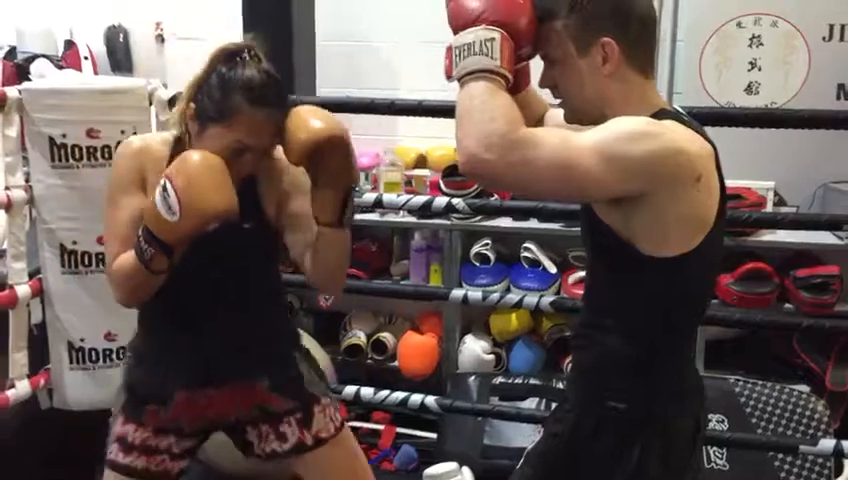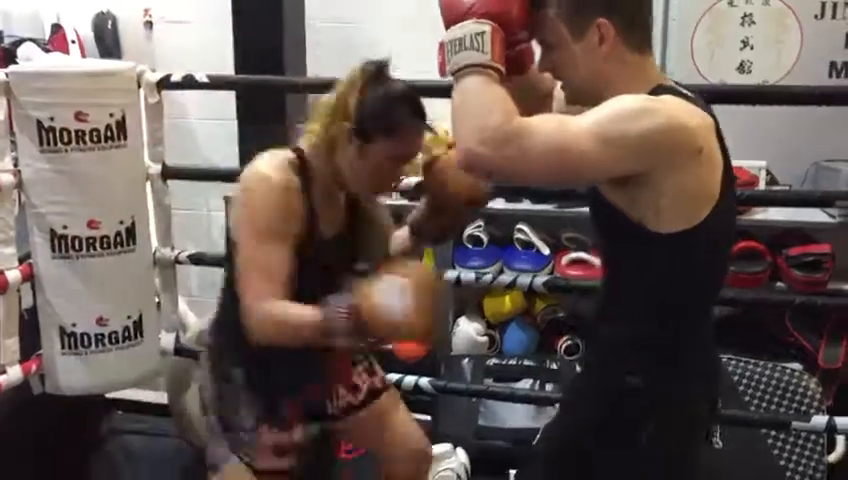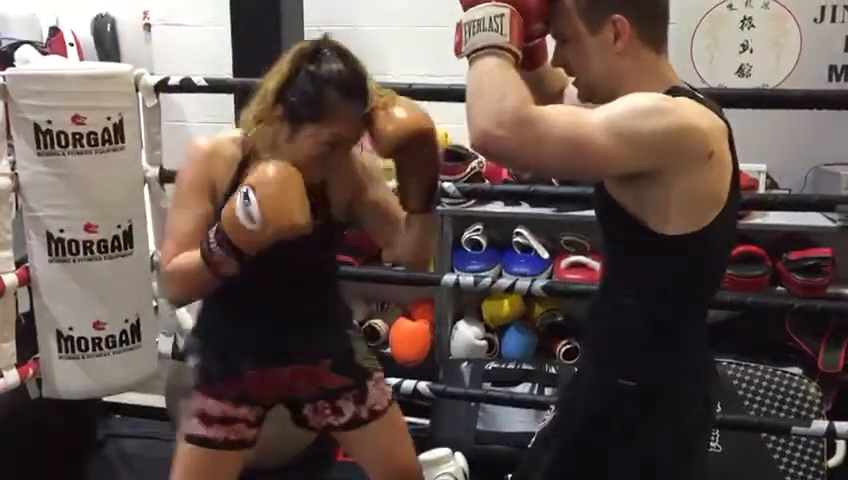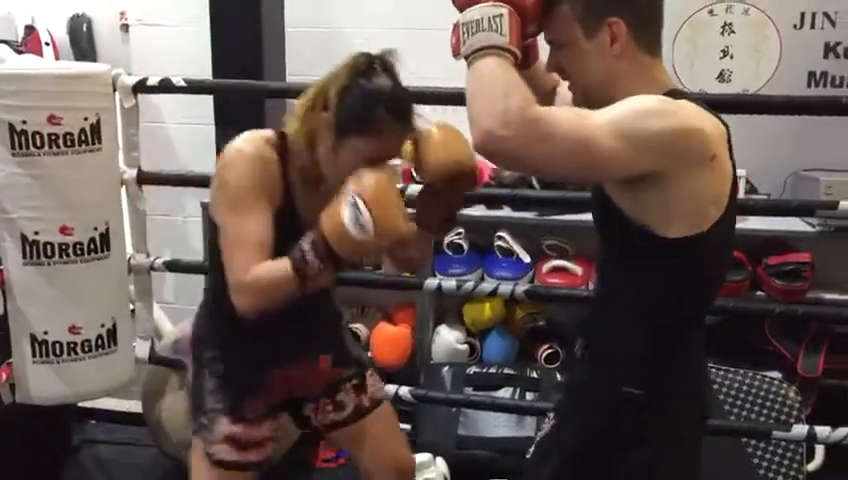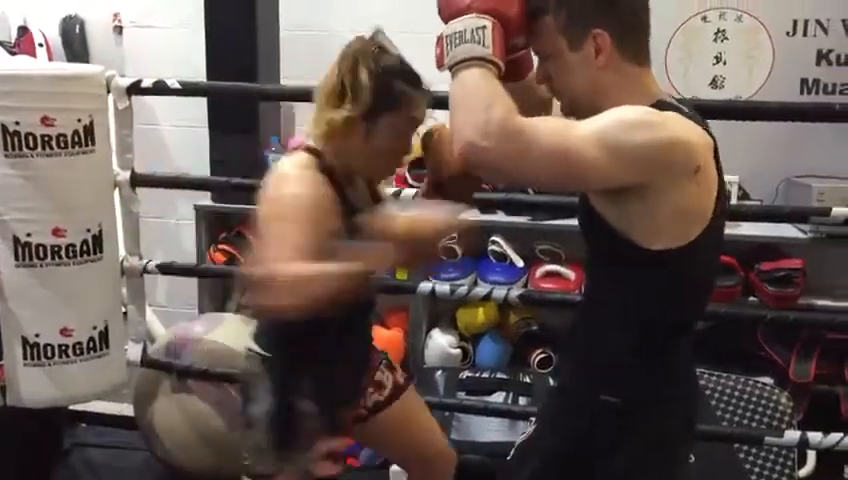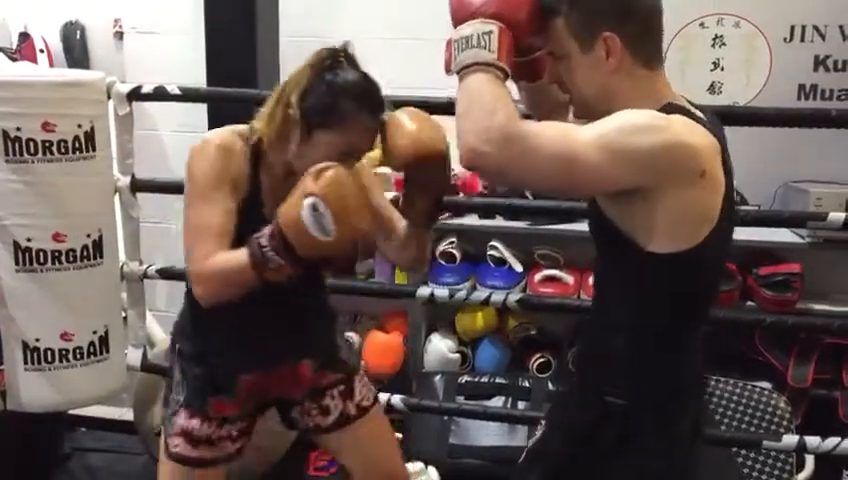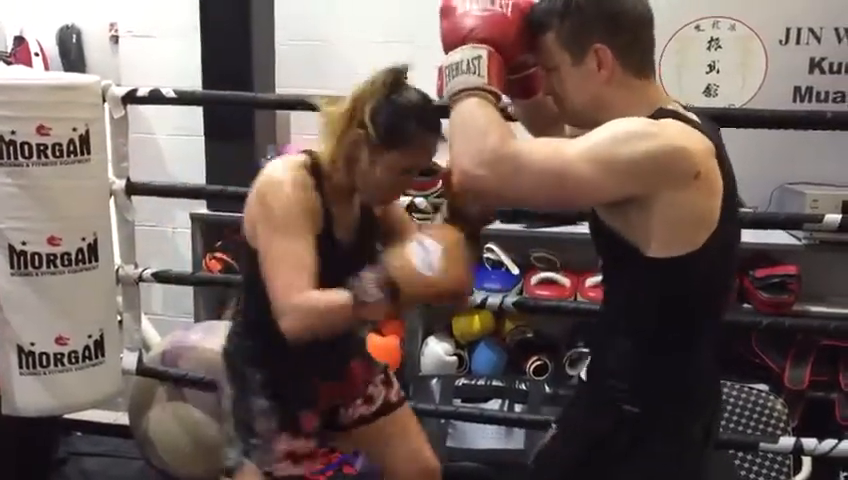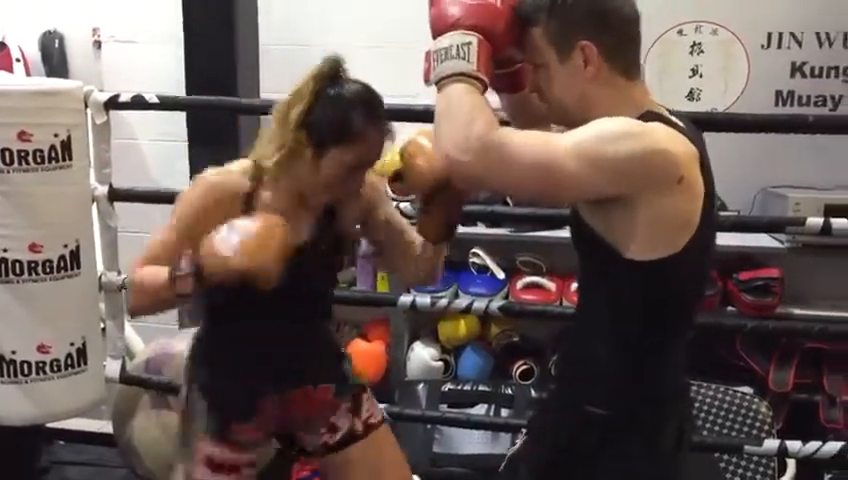
dt=0.5s
person 1, frame 1
left shoulder: (660, 149)
right shoulder: (648, 135)
left elbow: (487, 154)
right elbow: (535, 128)
left wrist: (481, 50)
right wrist: (509, 66)
left hip: (629, 422)
right hip: (640, 401)
person 1, frame 2
left shoulder: (658, 125)
right shoulder: (664, 108)
left elbow: (486, 147)
right elbow: (538, 101)
left wrist: (474, 45)
right wrist: (510, 45)
left hip: (648, 392)
right hip: (652, 376)
person 1, frame 3
left shoulder: (671, 126)
right shoulder: (667, 113)
left elbow: (498, 131)
right elbow: (548, 107)
right wrist: (525, 40)
left hip: (642, 398)
right hip: (646, 381)
person 1, frame 4
left shoulder: (674, 129)
right shoulder: (655, 118)
left elbow: (502, 132)
right elbow: (540, 112)
right wrist: (517, 45)
left hip: (639, 406)
right hip: (624, 385)
person 1, frame 5
left shoulder: (658, 141)
right shoulder: (659, 124)
left elbow: (483, 143)
right elbow: (534, 125)
right wrist: (507, 49)
left hip: (626, 413)
right hip: (627, 393)
person 1, frame 6
left shoulder: (665, 144)
right shoulder: (678, 126)
left elbow: (487, 146)
right elbow: (555, 128)
left wrist: (480, 45)
right wrist: (523, 50)
left hip: (632, 417)
right hip: (638, 396)
person 1, frame 7
left shoulder: (659, 148)
right shoulder: (674, 133)
left elbow: (479, 172)
right elbow: (555, 151)
left wrist: (472, 63)
right wrist: (517, 71)
left hip: (644, 422)
right hip: (660, 399)
person 1, frame 8
left shoulder: (644, 151)
right shoulder: (658, 134)
left elbow: (465, 157)
right elbow: (542, 148)
left wrist: (460, 49)
right wrist: (505, 64)
left hip: (613, 425)
right hip: (632, 404)
person 2, frame 1
left shoulder: (281, 172)
right shoulder: (141, 159)
left elbow: (327, 280)
right elbow: (125, 289)
left wrist: (331, 192)
right wrist: (165, 235)
left hip: (268, 369)
right hip: (167, 378)
person 2, frame 2
left shoulder: (355, 185)
right shoulder: (272, 185)
left elbow: (384, 254)
right elbow: (264, 319)
left wrist: (428, 222)
right wrist: (353, 320)
left hip: (326, 359)
right hip: (251, 372)
person 2, frame 3
left shoulder: (348, 168)
right shoulder: (214, 158)
left elbow: (413, 255)
right elbow: (173, 280)
left wrist: (418, 185)
right wrist: (231, 242)
left hip: (324, 348)
right hip: (234, 358)
person 2, frame 4
left shoulder: (350, 172)
right shoulder: (249, 160)
left elbow: (405, 256)
right elbow: (248, 292)
left wrist: (431, 216)
right wrist: (328, 249)
left hip: (316, 349)
right hip: (235, 359)
person 2, frame 5
left shoulder: (352, 171)
right shoulder: (298, 182)
right elbow: (275, 292)
right wrist: (372, 256)
left hip: (353, 356)
right hip: (298, 374)
person 2, frame 6
left shoulder: (345, 172)
right shoulder: (220, 153)
left elbow: (407, 257)
right elbow: (207, 282)
left wrist: (423, 197)
right wrist: (286, 244)
left hip: (311, 350)
right hip: (217, 360)
person 2, frame 7
left shoulder: (373, 187)
right shoulder: (286, 186)
right elbow: (295, 315)
right wrist: (385, 294)
left hip: (341, 360)
right hip: (271, 376)
person 2, frame 8
left shoulder: (357, 193)
right shoulder: (222, 191)
left elbow: (418, 270)
right elbow: (139, 294)
left wrist: (440, 213)
right wrist: (201, 272)
left hip: (317, 375)
right hip: (228, 385)
